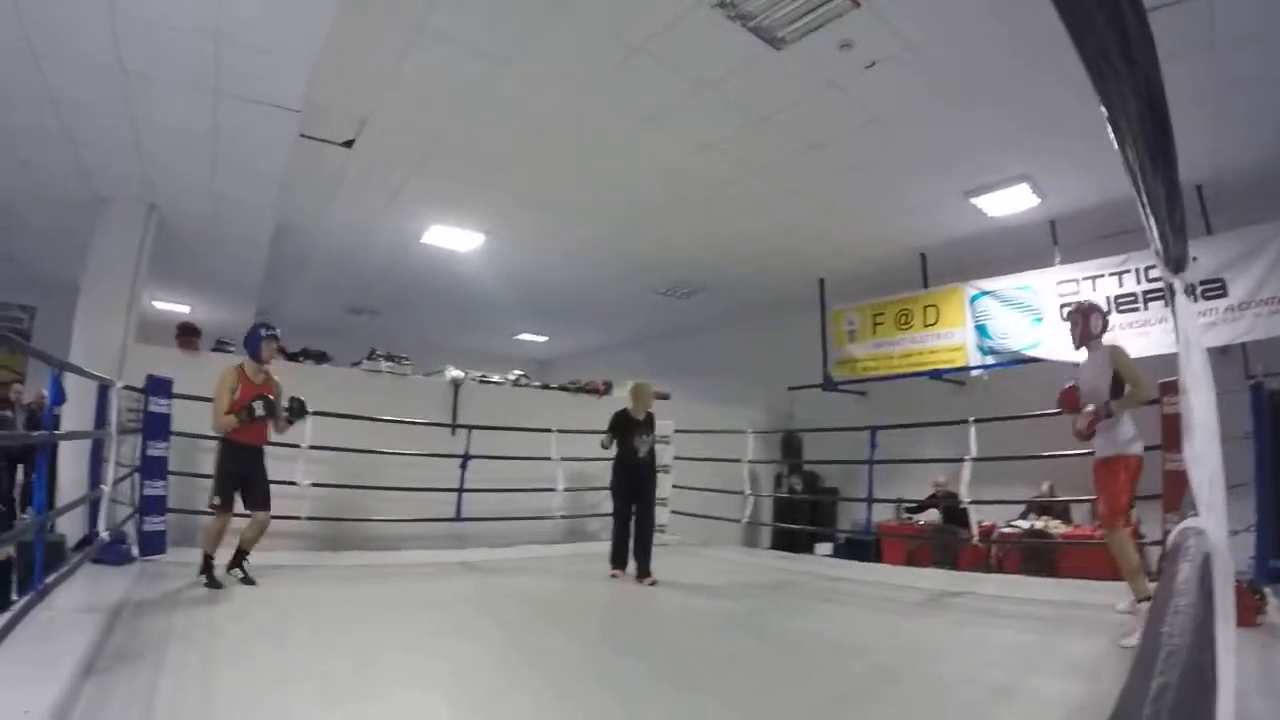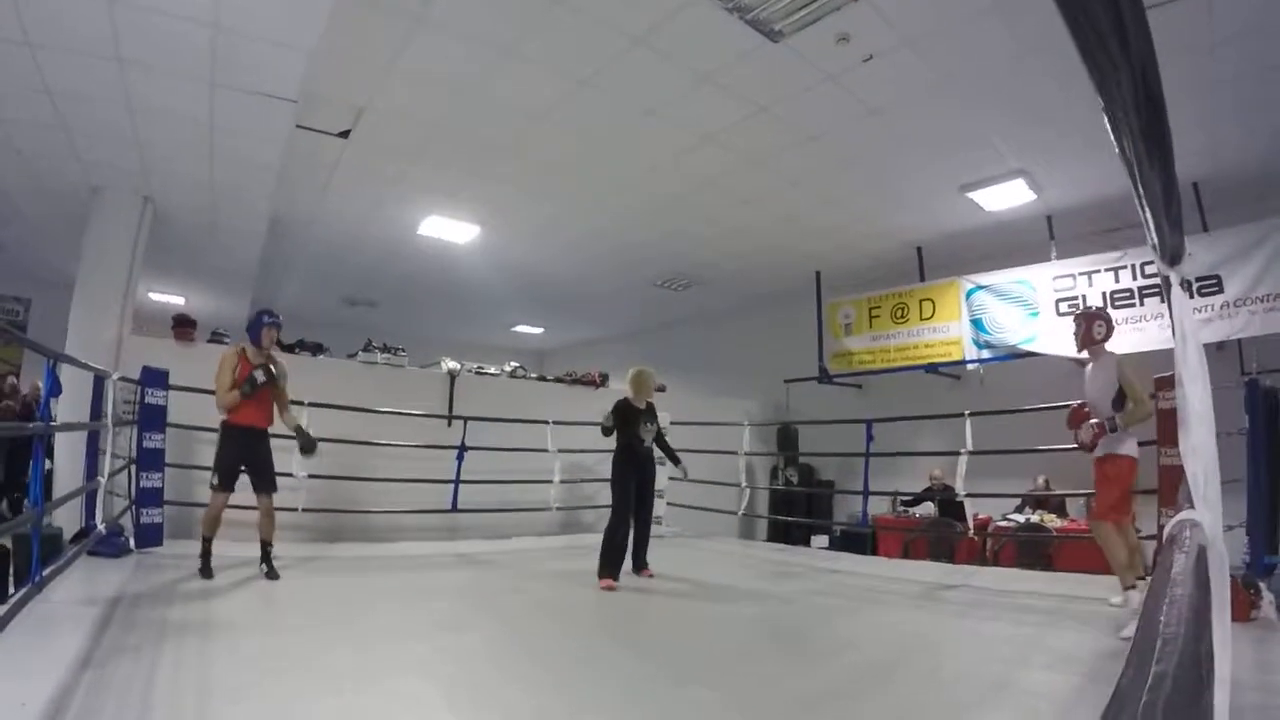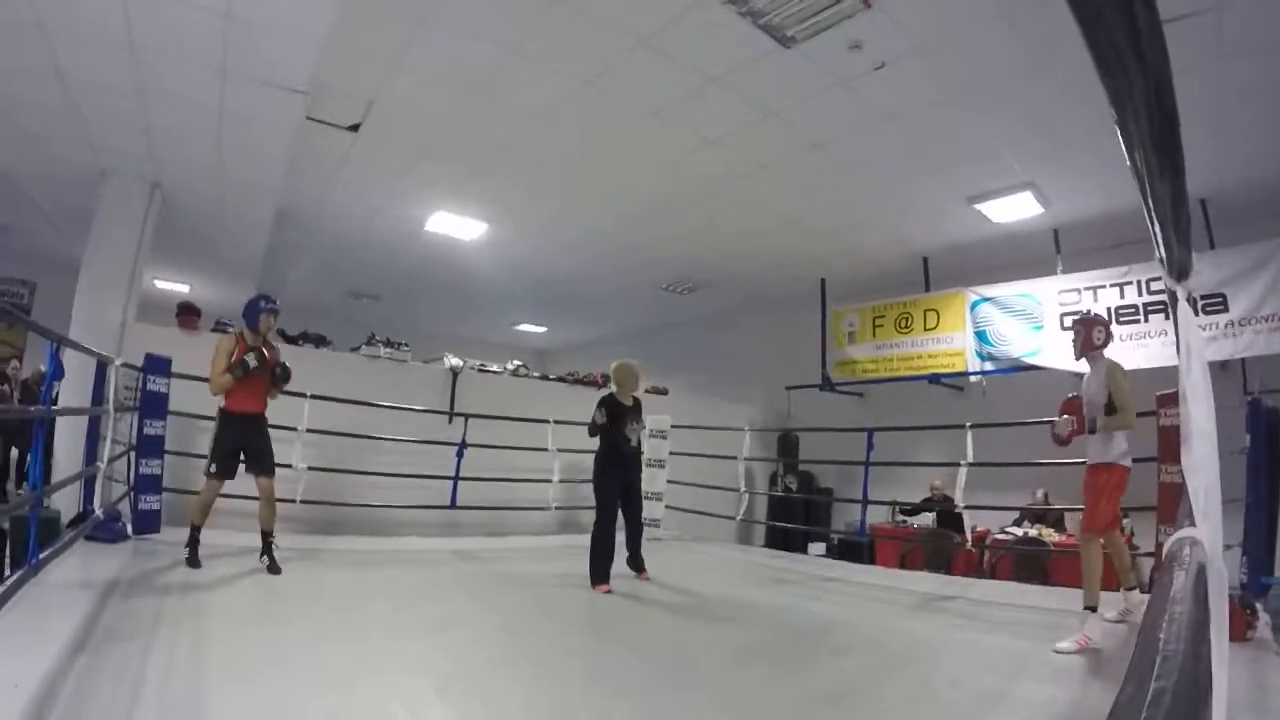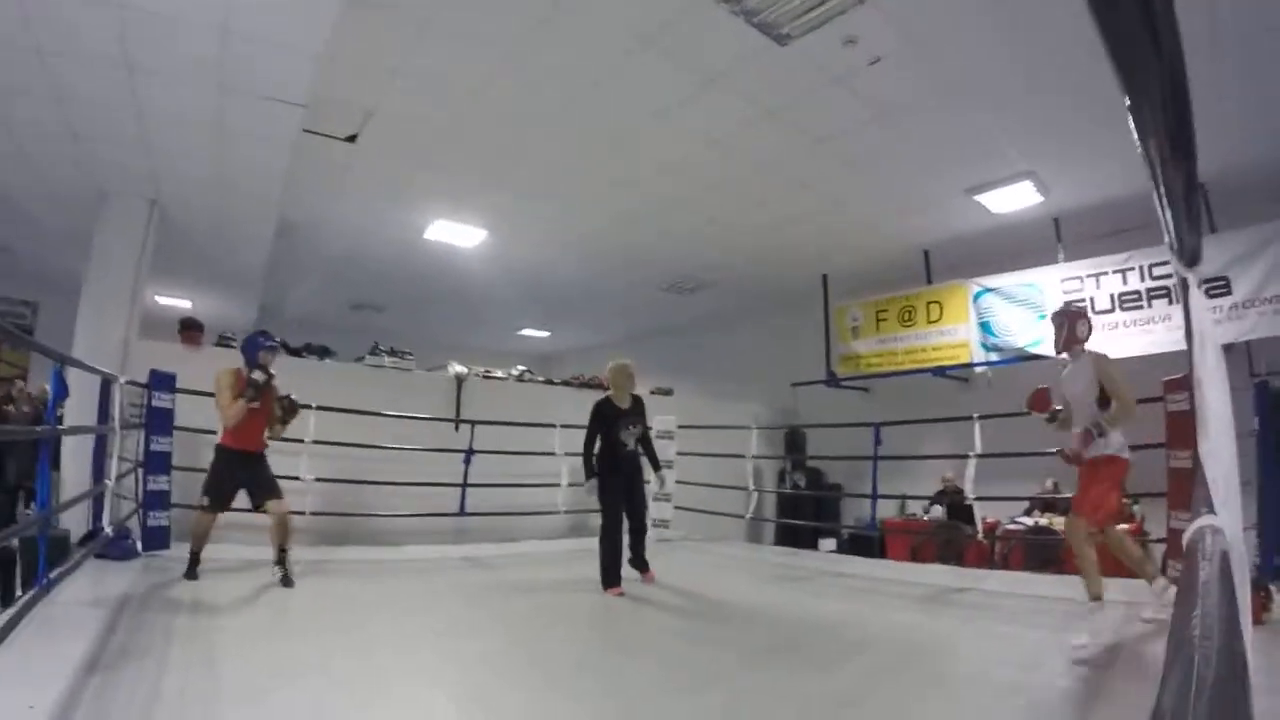
dt=0.5s
person 1, frame 1
left shoulder: (1113, 354)
right shoulder: (1085, 367)
left elbow: (1143, 391)
left wrist: (1101, 411)
right wrist: (1079, 410)
left hip: (1123, 452)
right hip: (1104, 452)
left knee: (1113, 530)
right knee: (1116, 527)
left ankle: (1149, 614)
right ankle: (1142, 593)
person 1, frame 2
left shoulder: (1117, 365)
right shoulder: (1089, 369)
left elbow: (1146, 408)
left wrist: (1105, 427)
right wrist: (1084, 424)
left hip: (1120, 453)
right hip: (1104, 453)
left knee: (1101, 524)
right knee: (1121, 523)
left ankle: (1138, 604)
right ankle: (1137, 590)
person 1, frame 3
left shoulder: (1111, 371)
right shoulder: (1091, 375)
left elbow: (1128, 418)
left wrist: (1083, 425)
right wrist: (1074, 421)
left hip: (1112, 464)
right hip: (1099, 462)
left knee: (1088, 537)
right knee: (1110, 533)
left ankle: (1089, 628)
right ankle: (1132, 600)
person 1, frame 4
left shoulder: (1098, 363)
right shoulder: (1066, 374)
left elbow: (1128, 407)
right elbow: (1073, 419)
left wrist: (1093, 433)
right wrist: (1051, 415)
left hip: (1108, 458)
right hip: (1091, 460)
left knee: (1076, 529)
right knee: (1109, 531)
left ankle: (1096, 621)
right ankle: (1162, 590)
person 2, frame 1
left shoulder: (274, 384)
right shoulder: (232, 377)
left elbow: (277, 428)
right elbow: (218, 425)
left wrist: (290, 416)
right wrist: (248, 413)
left hip: (255, 454)
right hip: (230, 452)
left knee: (261, 518)
right knee: (222, 517)
left ankle: (237, 563)
right ankle: (206, 568)
person 2, frame 2
left shoulder: (277, 367)
right shoulder: (233, 357)
left elbow: (282, 406)
right elbow: (221, 403)
left wrist: (299, 431)
right wrist: (249, 385)
left hip: (259, 437)
right hip: (232, 435)
left knee: (266, 504)
right knee: (218, 501)
left ankle: (266, 558)
right ankle: (205, 555)
person 2, frame 3
left shoulder: (271, 351)
right shoulder: (229, 343)
right elbow: (215, 387)
left wrist: (280, 380)
right wrist: (240, 368)
left hip: (257, 424)
right hip: (231, 420)
left knee: (267, 489)
right knee: (211, 488)
left ankle: (267, 550)
right ankle: (192, 545)
person 2, frame 4
left shoulder: (270, 387)
right shoulder: (228, 377)
left elbow: (275, 432)
right elbow: (228, 420)
left wrist: (285, 417)
right wrist: (251, 391)
left hip: (255, 459)
right hip: (228, 457)
left knee: (281, 513)
right knee: (205, 520)
left ankle: (280, 564)
right ankle: (193, 562)
person 3, frame 1
left shoulder: (650, 418)
right shoulder: (620, 417)
right elbow: (608, 441)
left wrist: (653, 474)
right wrist: (605, 442)
left hip: (645, 475)
right hip: (623, 474)
left knee: (646, 522)
right knee: (622, 520)
left ankle: (644, 571)
right ankle: (618, 564)
person 3, frame 2
left shoulder: (650, 408)
right shoulder: (622, 406)
left elbow: (659, 438)
right elbow: (608, 432)
left wrist: (677, 462)
right wrist: (606, 425)
left hip: (646, 466)
right hip: (625, 466)
left knee: (644, 517)
right knee: (620, 517)
left ankle: (640, 563)
right ankle: (607, 572)
person 3, frame 3
left shoulder: (637, 403)
right shoulder: (608, 402)
right elbow: (593, 432)
left wrist: (639, 467)
right wrist: (596, 422)
left hip: (630, 468)
right hip: (608, 467)
left knee: (635, 517)
right knee: (606, 521)
left ankle: (636, 562)
right ankle: (599, 578)
person 3, frame 4
left shoulder: (638, 402)
right shoulder: (602, 407)
left elbow: (644, 437)
right elbow: (589, 442)
left wrist: (657, 467)
right wrist: (590, 475)
left hip: (633, 469)
right hip: (609, 471)
left knee: (639, 519)
right knee: (612, 524)
left ankle: (639, 562)
right ankle: (611, 580)
